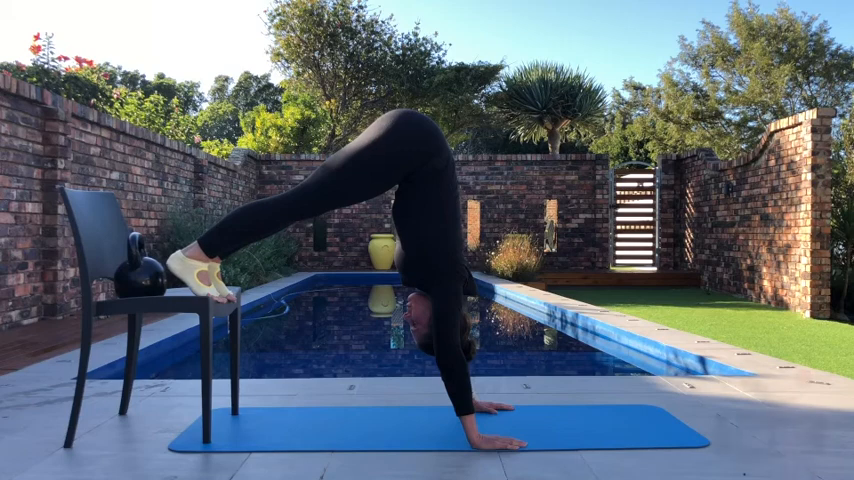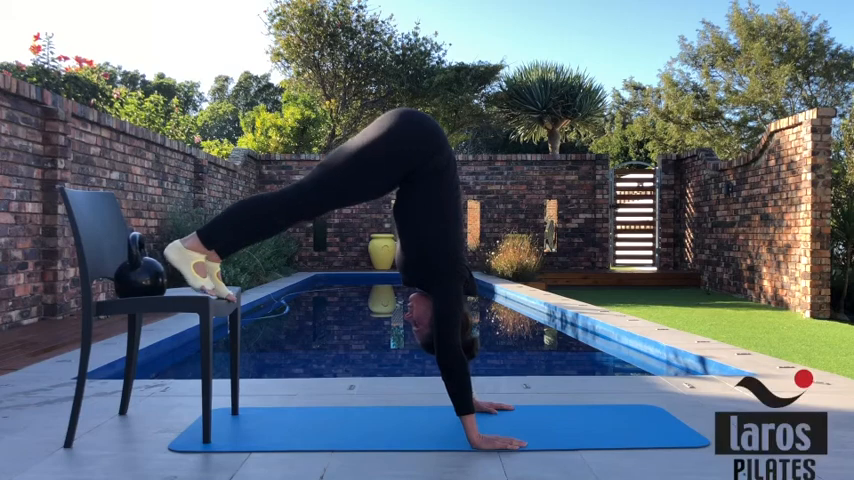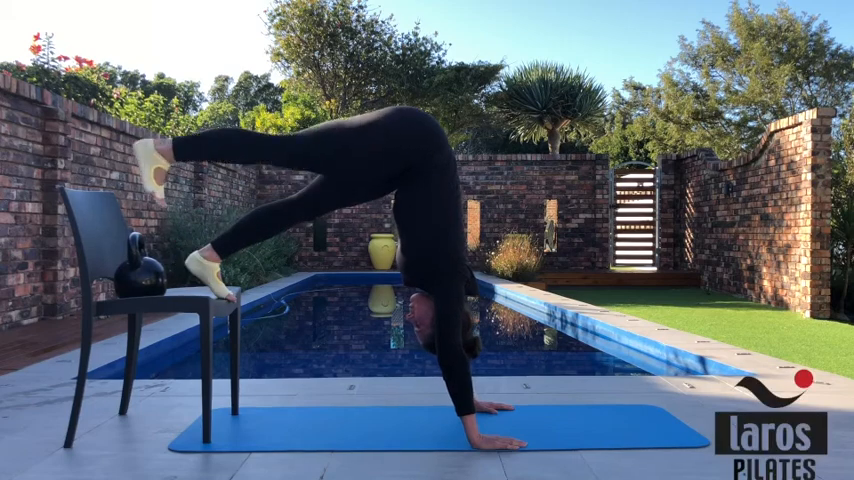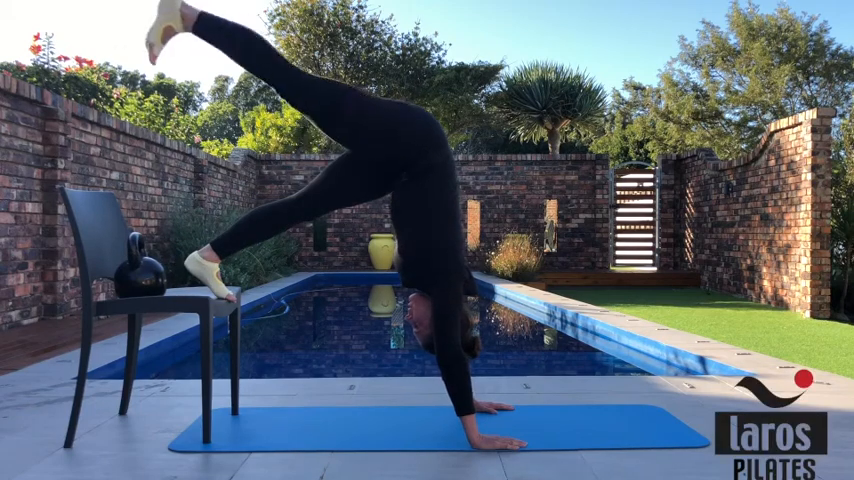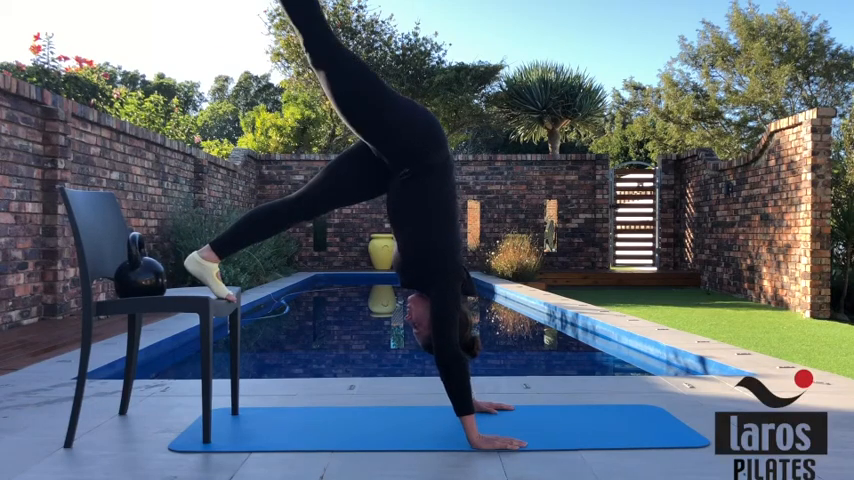
dt=0.5s
person 1, frame 1
left shoulder: (443, 277)
right shoulder: (442, 281)
left elbow: (449, 349)
right elbow: (448, 353)
left wrist: (470, 401)
left hip: (412, 146)
right hip: (410, 141)
left knee: (307, 200)
right knee: (303, 199)
left ankle: (210, 258)
right ankle: (196, 255)
person 1, frame 2
left shoulder: (440, 275)
right shoulder: (444, 280)
left elbow: (451, 349)
right elbow: (448, 352)
left wrist: (471, 400)
left hip: (413, 149)
right hip: (411, 141)
left knee: (307, 203)
right knee: (303, 196)
left ankle: (211, 255)
right ankle: (193, 246)
person 1, frame 3
left shoulder: (443, 277)
right shoulder: (445, 280)
left elbow: (450, 349)
right elbow: (449, 351)
left wrist: (471, 402)
right wrist: (474, 434)
left hip: (408, 154)
right hip: (407, 141)
left knee: (302, 206)
right knee: (281, 150)
left ankle: (209, 256)
right ankle: (165, 150)
person 1, frame 4
left shoulder: (441, 281)
right shoulder: (442, 282)
left elbow: (449, 350)
right elbow: (448, 349)
left wrist: (470, 402)
right wrist: (474, 433)
left hip: (399, 159)
right hip: (403, 143)
left knee: (300, 206)
right knee: (294, 86)
left ankle: (208, 257)
person 1, frame 5
left shoulder: (441, 280)
right shoulder: (441, 282)
left elbow: (448, 349)
right elbow: (448, 351)
left wrist: (472, 402)
right wrist: (474, 434)
left hip: (399, 155)
right hip: (405, 145)
left knee: (302, 204)
right knee: (323, 49)
left ankle: (208, 257)
